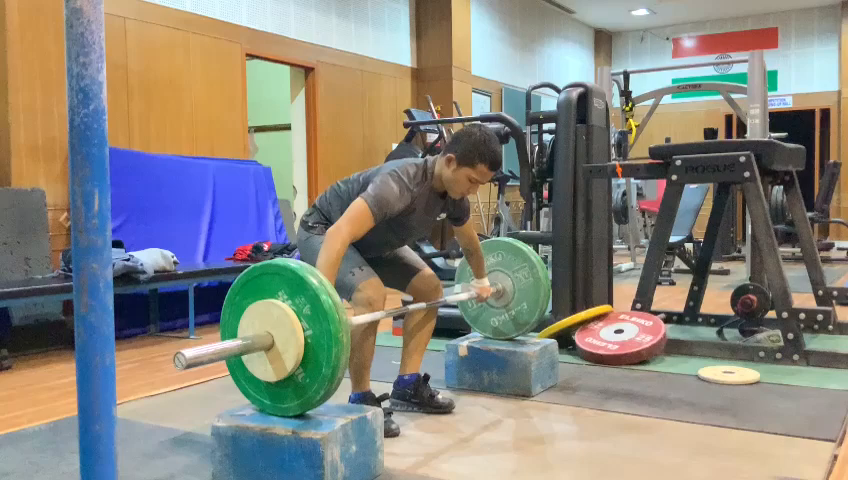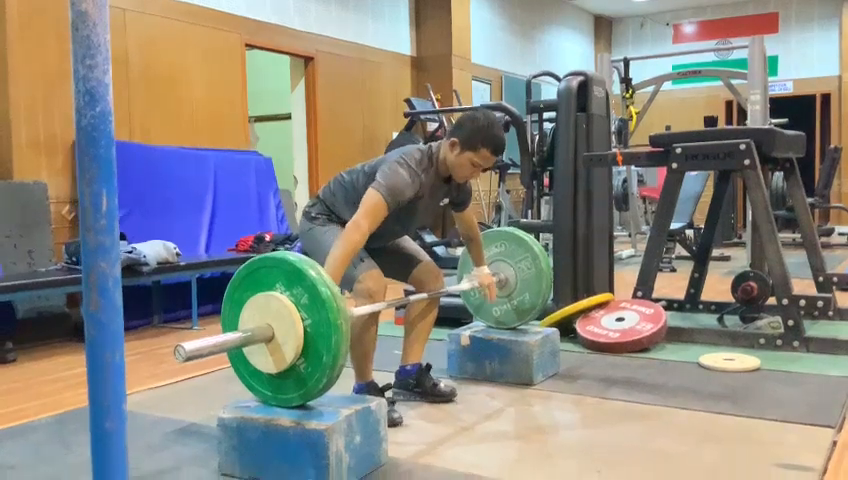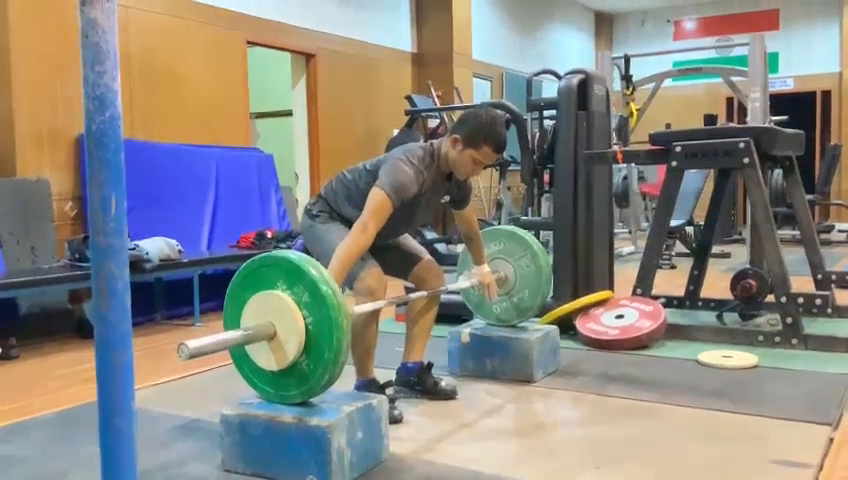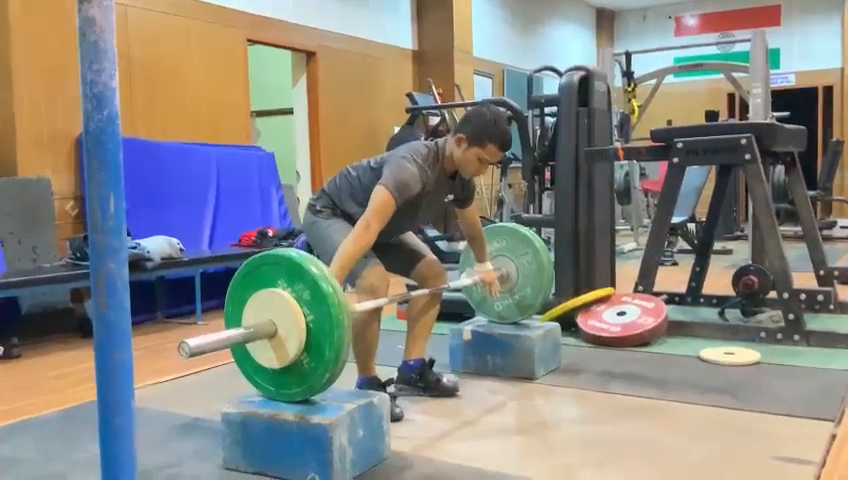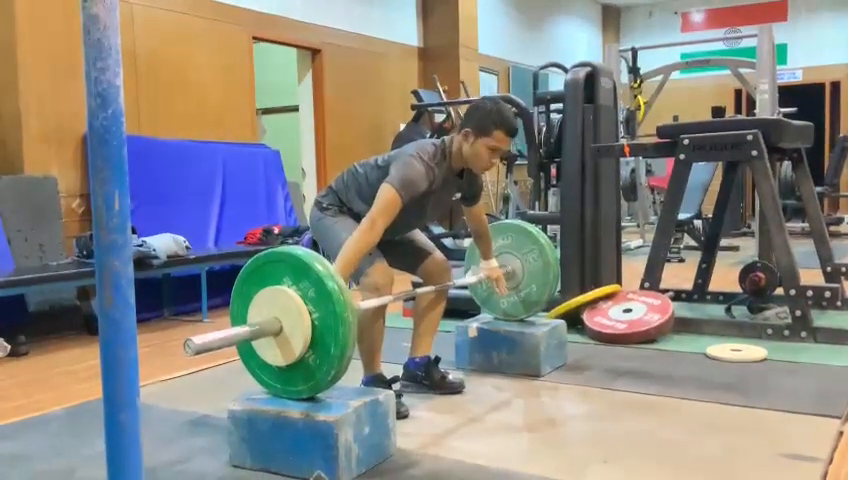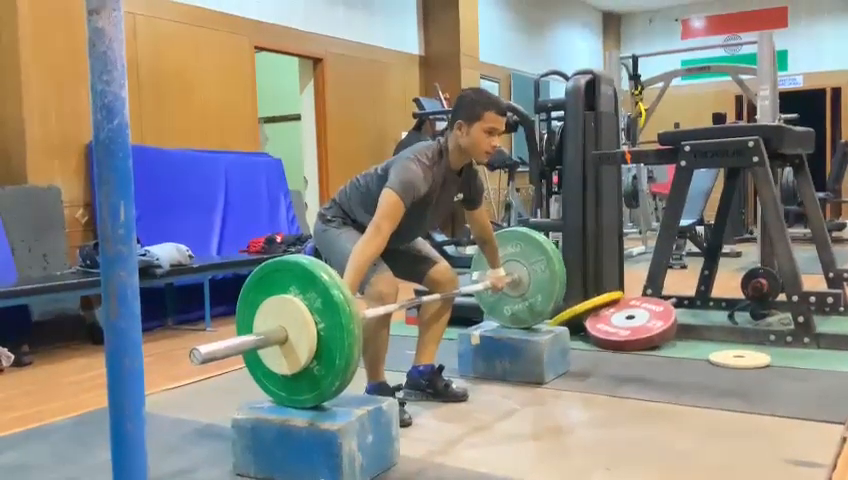
dt=0.7s
person 1, frame 1
left shoulder: (455, 195)
right shoulder: (401, 183)
left elbow: (469, 241)
right elbow: (338, 235)
left wrist: (481, 281)
left hip: (373, 238)
right hip: (322, 231)
left knee: (429, 287)
right knee: (371, 294)
left ankle: (408, 386)
right ankle: (361, 400)
person 1, frame 2
left shoulder: (456, 182)
right shoulder: (406, 170)
left elbow: (469, 229)
right elbow: (356, 228)
left wrist: (481, 269)
left hip: (378, 229)
right hip: (326, 221)
left knee: (431, 278)
right knee: (372, 285)
left ankle: (410, 376)
right ankle: (365, 390)
person 1, frame 3
left shoulder: (457, 179)
right shoulder: (408, 168)
left elbow: (469, 228)
right elbow: (364, 228)
left wrist: (481, 268)
left hip: (379, 226)
right hip: (328, 219)
left knee: (431, 277)
right knee: (372, 283)
left ankle: (411, 374)
right ankle: (366, 387)
person 1, frame 4
left shoulder: (461, 178)
right shoulder: (412, 166)
left elbow: (472, 227)
right elbow: (366, 227)
left wrist: (484, 266)
left hip: (381, 224)
right hip: (330, 215)
left knee: (433, 274)
right knee: (374, 281)
left ankle: (413, 370)
right ankle: (368, 385)
person 1, frame 5
left shoulder: (469, 175)
right shoulder: (419, 164)
left elbow: (478, 225)
right elbow: (371, 226)
left wrist: (489, 264)
left hip: (387, 219)
right hip: (337, 212)
left knee: (438, 271)
right knee: (378, 279)
left ankle: (418, 368)
right ankle: (373, 383)
person 1, frame 6
left shoulder: (469, 176)
right shoulder: (418, 167)
left elbow: (482, 231)
right elbow: (377, 231)
left wrist: (496, 270)
left hip: (393, 231)
right hip: (341, 224)
left knee: (445, 279)
right knee: (383, 289)
left ankle: (422, 376)
right ankle: (377, 391)
